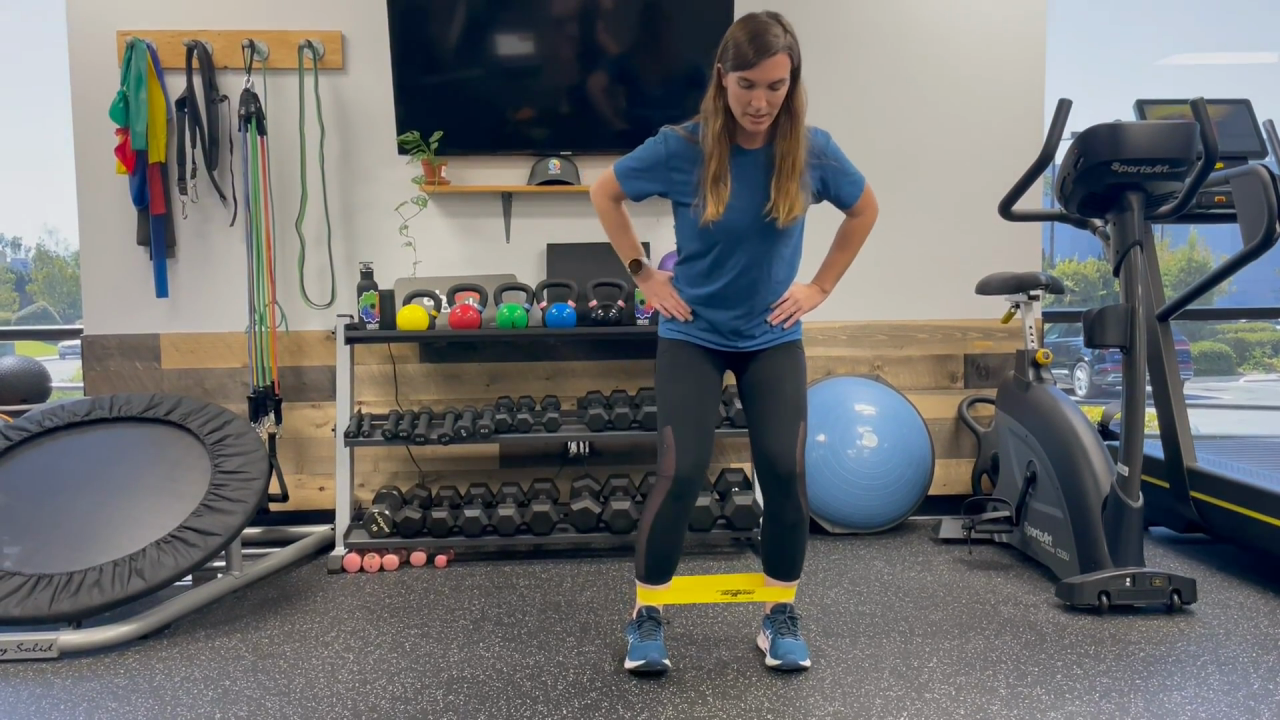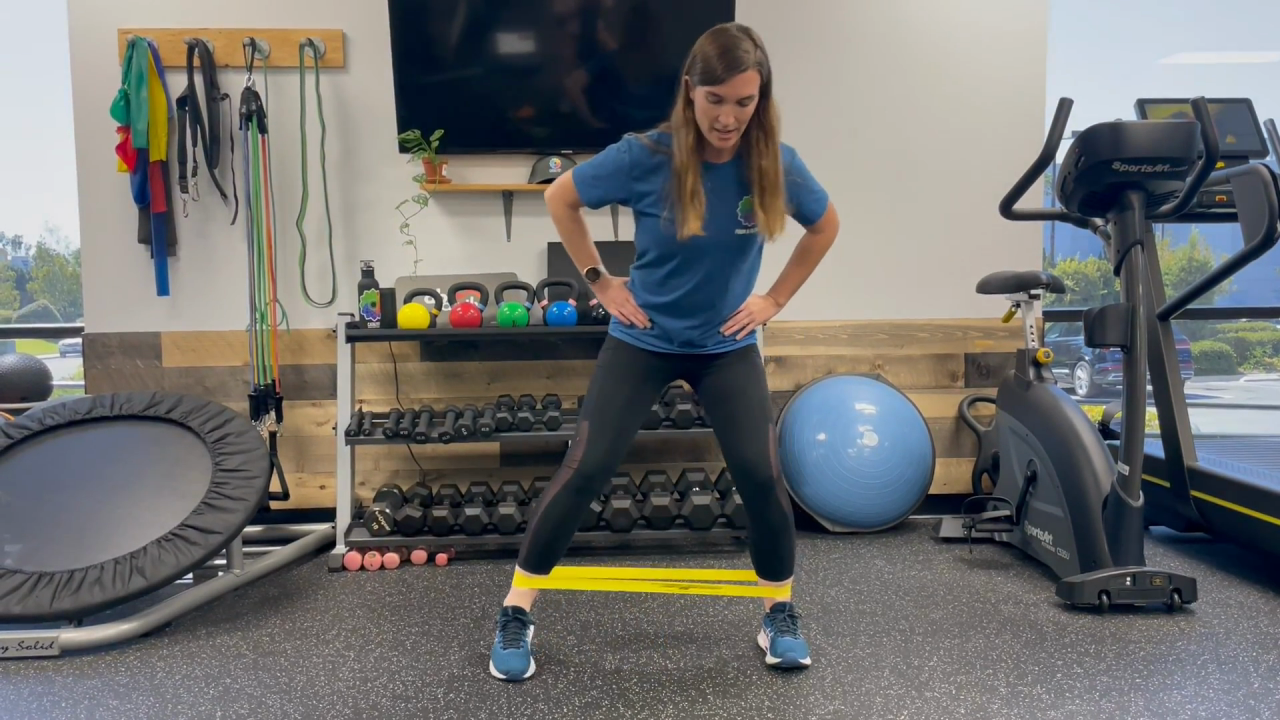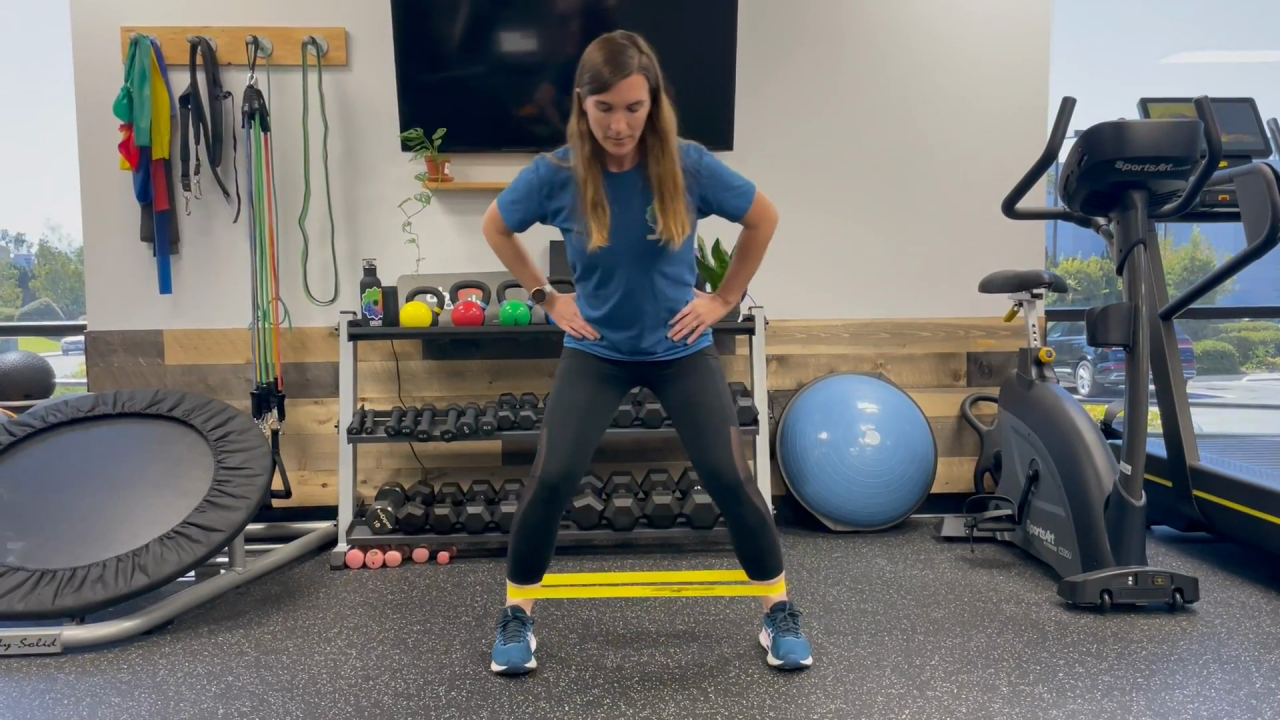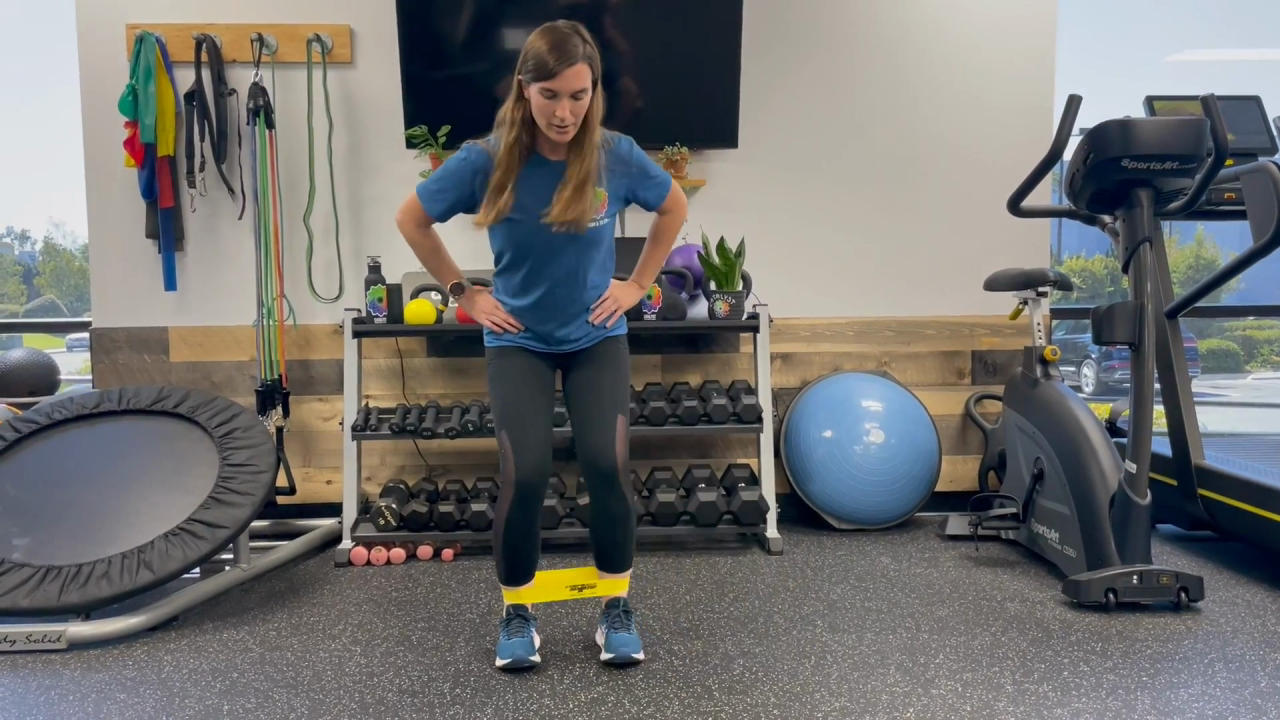
dt=0.7s
person 1, frame 1
left shoulder: (812, 151)
right shoulder: (681, 148)
left elbow: (864, 210)
right elbow: (603, 192)
left wrist: (819, 287)
right wrist: (643, 274)
left hip: (771, 338)
right hip: (690, 333)
left knee: (783, 472)
right knee: (682, 473)
left ankle: (780, 615)
right ankle: (648, 615)
person 1, frame 2
left shoulder: (776, 165)
right shoulder: (644, 157)
left elbow: (825, 226)
right elbow: (560, 198)
left wrist: (774, 298)
right wrist: (599, 281)
left hip: (727, 345)
right hip: (642, 340)
left knee: (761, 475)
right knee: (586, 468)
left ankle: (780, 612)
right ankle: (516, 610)
person 1, frame 3
left shoulder: (687, 165)
right shoulder: (554, 175)
left elbow: (763, 218)
right elbow: (495, 229)
left wrist: (724, 299)
right wrist: (547, 297)
left hip: (680, 347)
right hip: (594, 350)
left knee: (729, 477)
right knee: (552, 478)
left ankle: (780, 610)
right ankle: (516, 614)
person 1, frame 4
left shoulder: (617, 156)
right shoulder: (485, 161)
left elbow: (674, 207)
right elbow: (411, 218)
left wrist: (638, 284)
right wrist: (463, 292)
left hip: (596, 336)
right hip: (518, 340)
left knee: (605, 466)
right knee: (526, 475)
left ankle: (617, 605)
right ankle: (515, 611)
